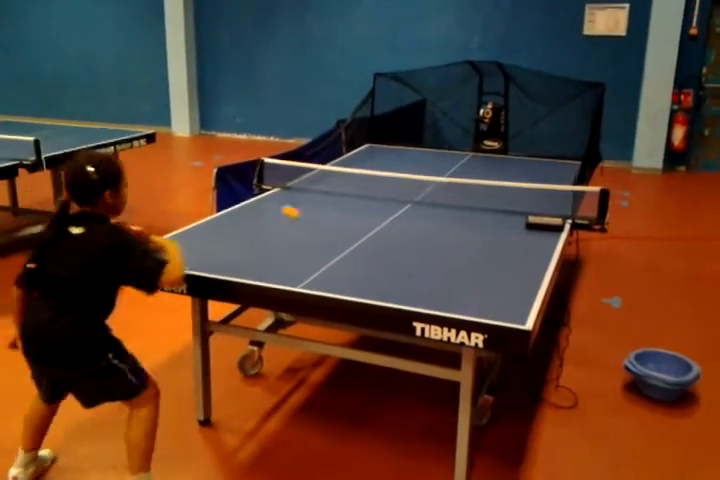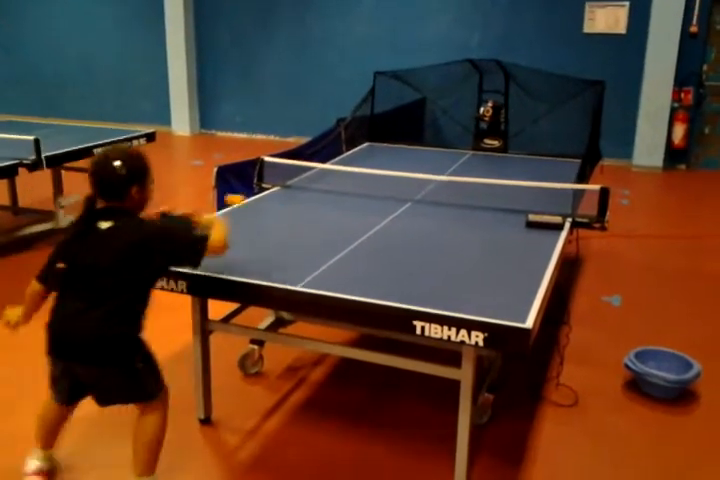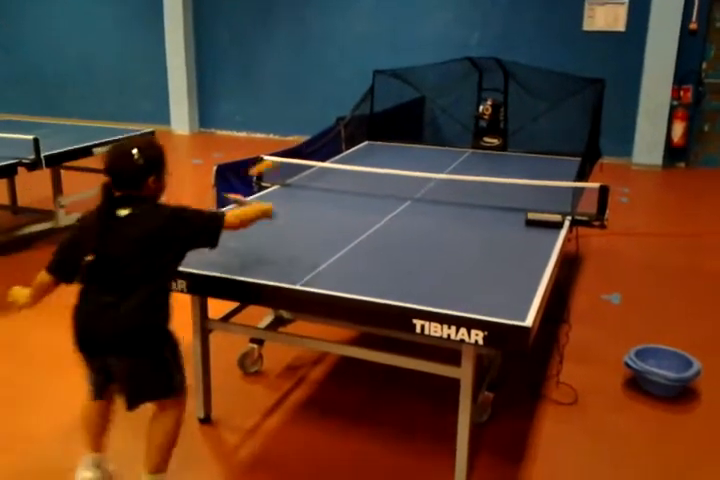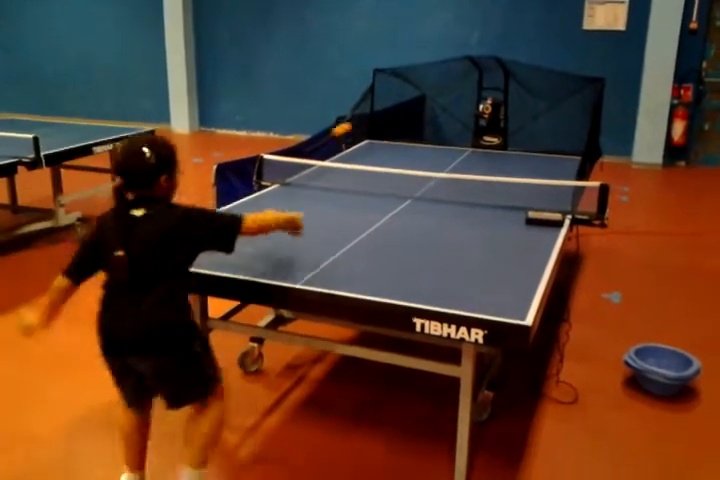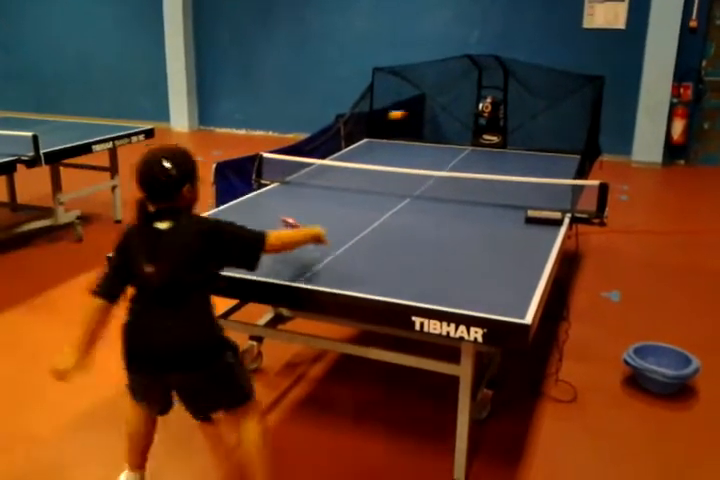
dt=0.1s
person 1, frame 1
left shoulder: (53, 233)
right shoulder: (116, 241)
left elbow: (21, 287)
right elbow: (171, 277)
left wrist: (20, 328)
right wrist: (168, 246)
left hip: (36, 340)
right hip: (81, 344)
left knee: (49, 395)
right knee: (145, 398)
person 1, frame 2
left shoulder: (79, 231)
right shoulder: (149, 233)
left elbow: (42, 282)
right elbow: (217, 243)
right wrist: (213, 222)
left hip: (62, 338)
right hip: (111, 343)
left knee: (63, 397)
right knee: (154, 403)
person 1, frame 3
left shoulder: (93, 222)
right shoulder: (170, 220)
left elbow: (54, 274)
right elbow: (233, 220)
left wrist: (30, 296)
right wrist: (259, 208)
left hip: (90, 330)
right hip: (140, 334)
left knee: (101, 394)
right knee: (171, 402)
person 1, frame 4
left shoulder: (107, 224)
right shoulder: (183, 219)
left elbow: (69, 280)
right elbow: (248, 225)
left wrist: (43, 314)
right wrist: (287, 219)
left hip: (116, 335)
right hip: (167, 334)
left knee: (136, 405)
right knee: (210, 400)
person 1, frame 5
left shoulder: (133, 239)
right shoulder: (207, 233)
left elbow: (102, 301)
right elbow: (272, 242)
left wrist: (78, 354)
right wrist: (310, 234)
left hip: (142, 348)
right hip: (196, 348)
left knee: (144, 403)
right knee: (246, 412)
